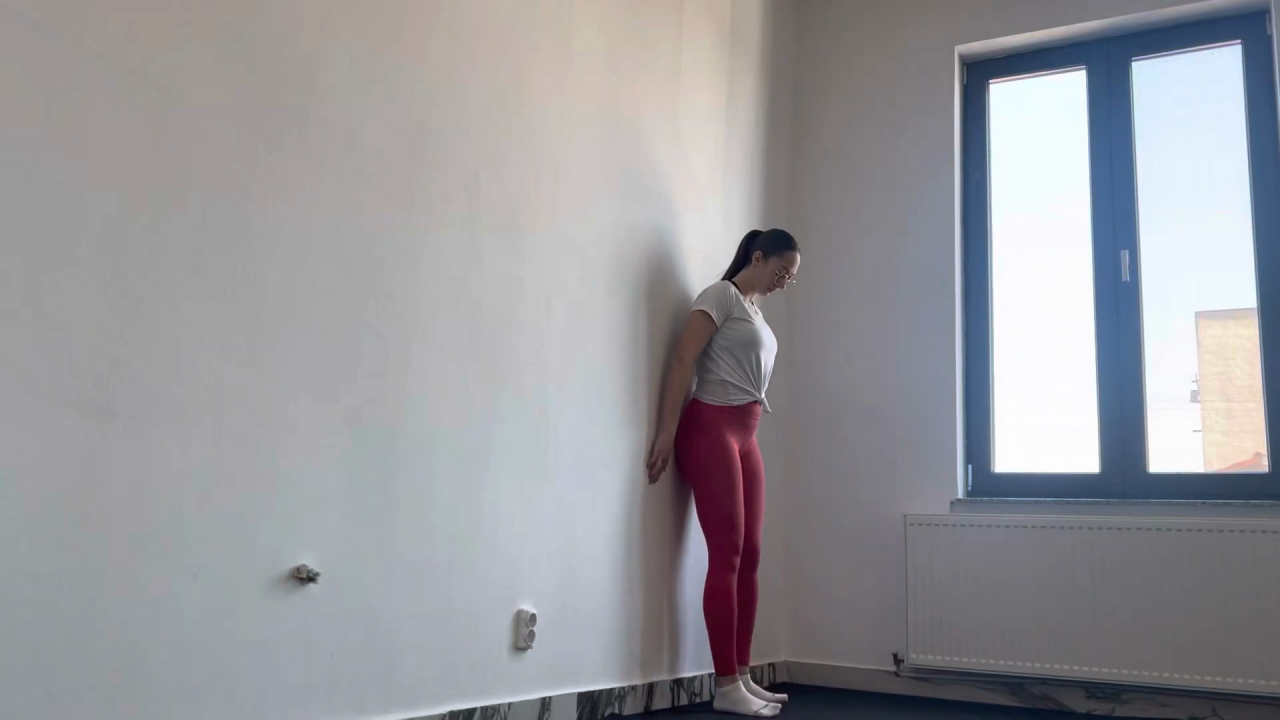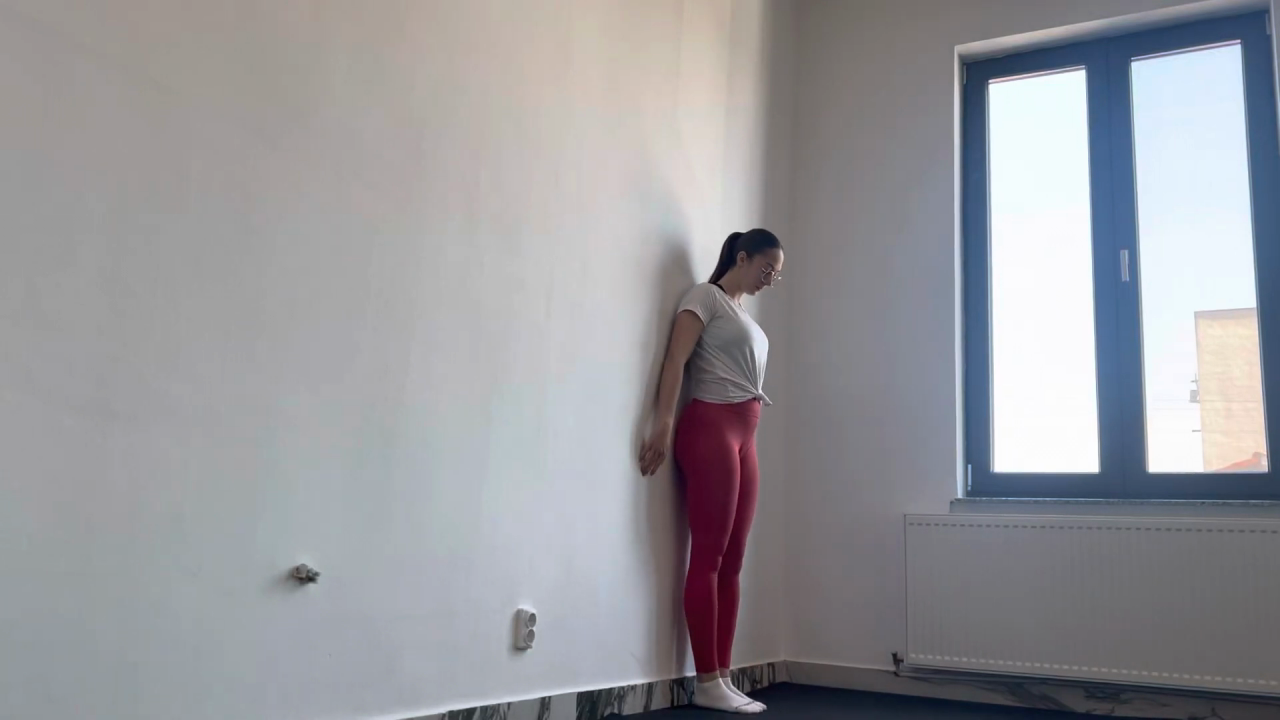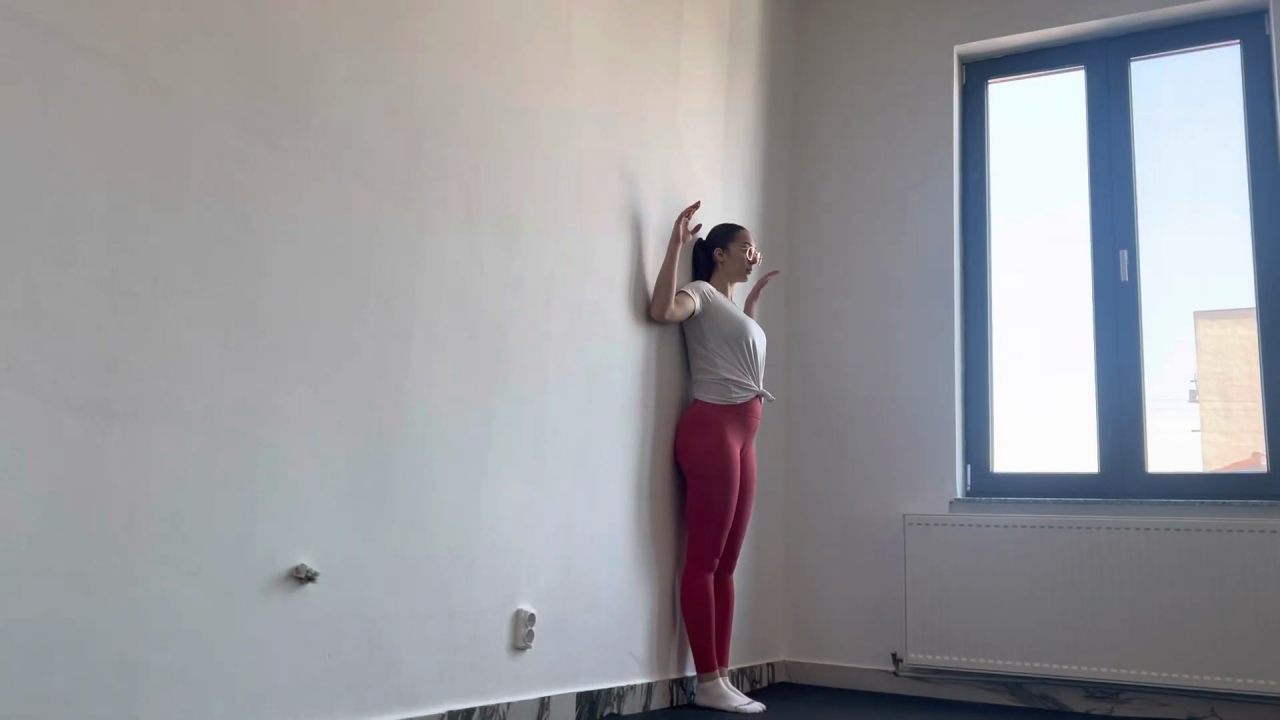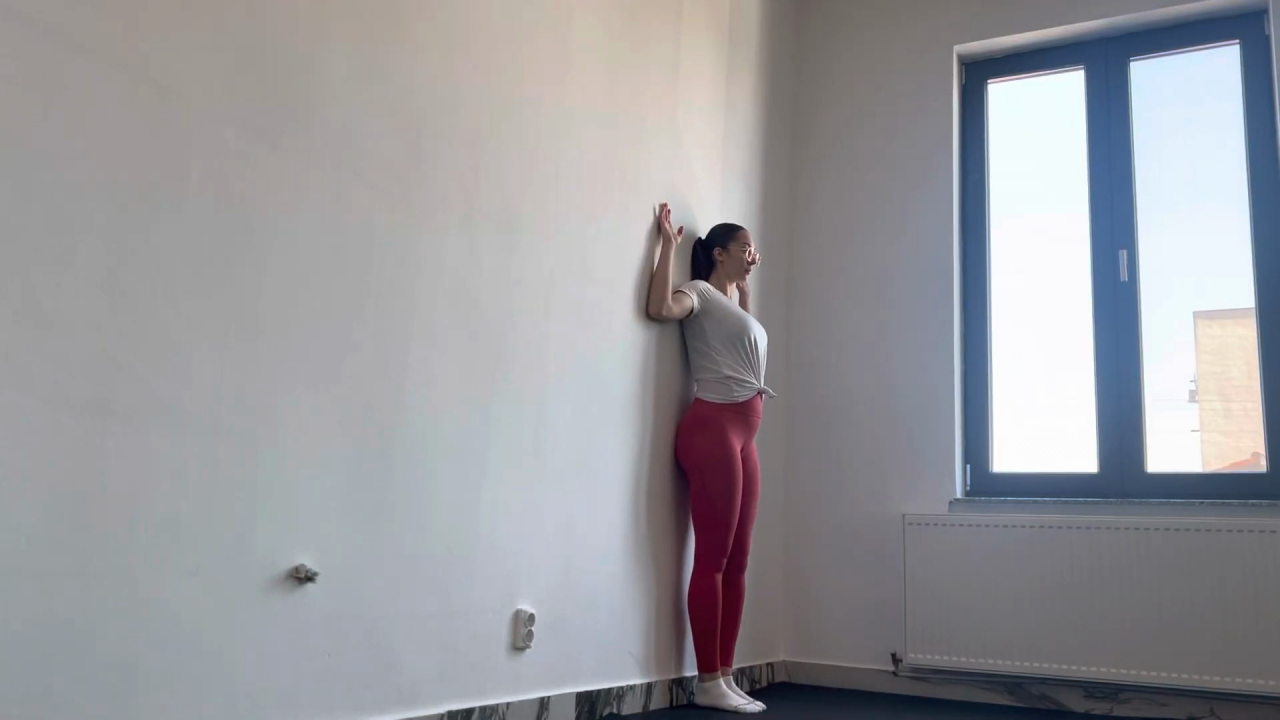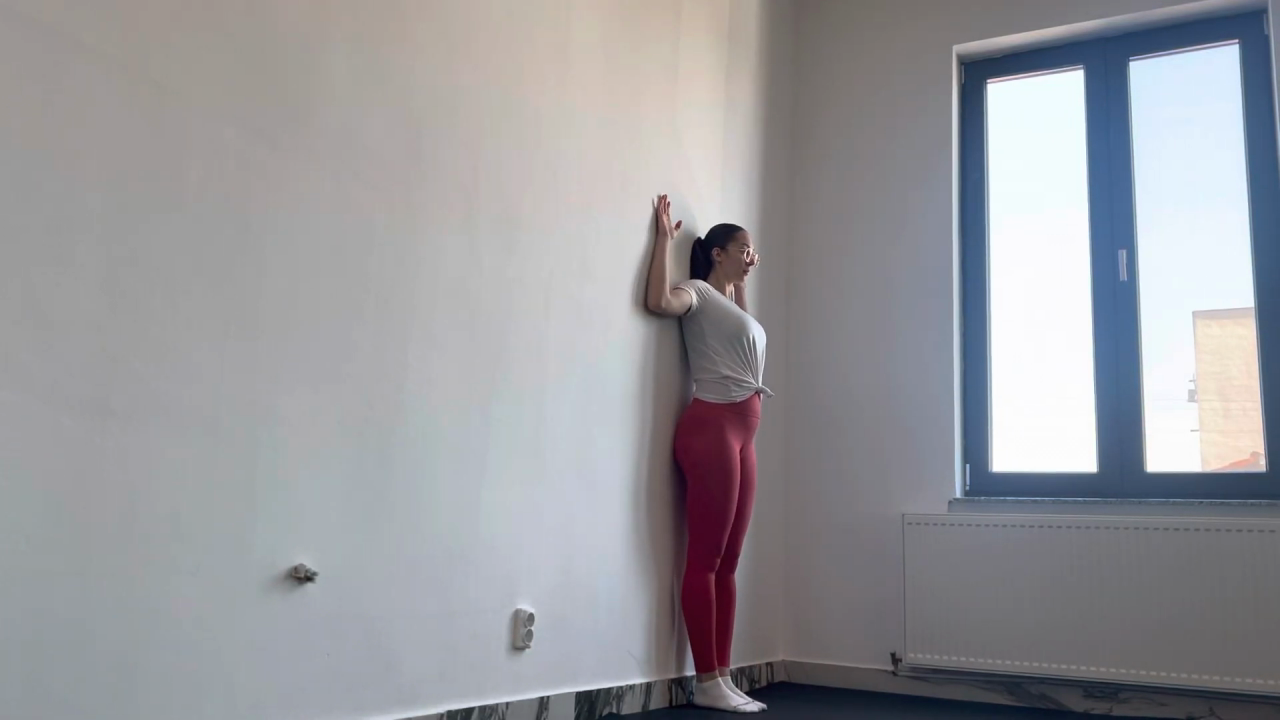
dt=1s
person 1, frame 1
left shoulder: (754, 309)
right shoulder: (721, 296)
right elbow: (682, 360)
right wrist: (667, 431)
left hip: (744, 434)
right hip: (711, 429)
left knee: (749, 557)
right knee: (726, 555)
left ankle: (742, 676)
person 1, frame 2
left shoulder: (741, 311)
right shoulder: (705, 297)
right elbow: (675, 360)
right wrist: (664, 422)
left hip: (743, 433)
right hip: (710, 427)
left knee: (731, 561)
right knee: (708, 557)
left ankle: (722, 678)
right ankle: (707, 682)
person 1, frame 3
left shoulder: (730, 304)
right shoulder: (699, 293)
right elbow: (661, 310)
left wrist: (755, 297)
right wrist: (676, 244)
left hip: (741, 433)
right hip: (711, 428)
left knee: (726, 562)
right knee: (704, 559)
left ankle: (721, 677)
right ankle: (707, 682)
person 1, frame 4
left shoulder: (730, 301)
right shoulder: (699, 292)
right elbow: (659, 307)
left wrist: (745, 285)
right wrist: (668, 245)
left hip: (741, 433)
right hip: (712, 428)
left knee: (736, 562)
right knee: (712, 559)
left ankle: (724, 677)
right ankle: (708, 682)
person 1, frame 5
left shoulder: (727, 301)
right shoulder: (696, 292)
right elbow: (658, 300)
left wrist: (741, 281)
right wrist: (664, 237)
left hip: (740, 434)
right hip: (711, 428)
left knee: (728, 562)
right knee: (705, 560)
left ankle: (722, 678)
right ankle: (706, 683)
